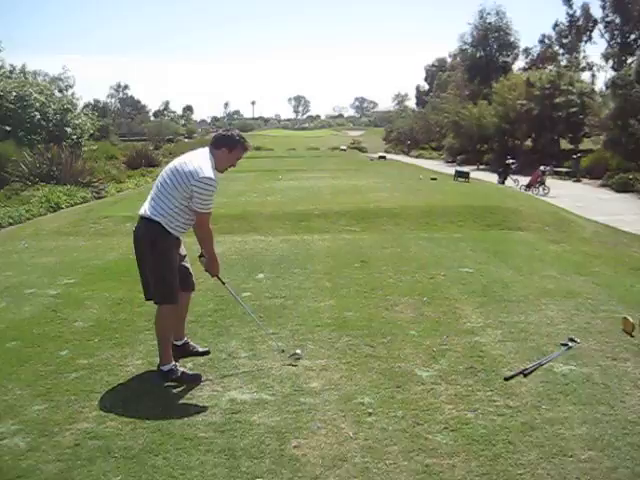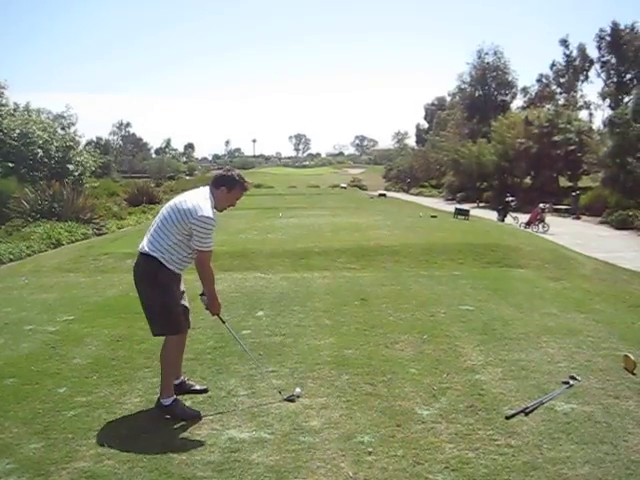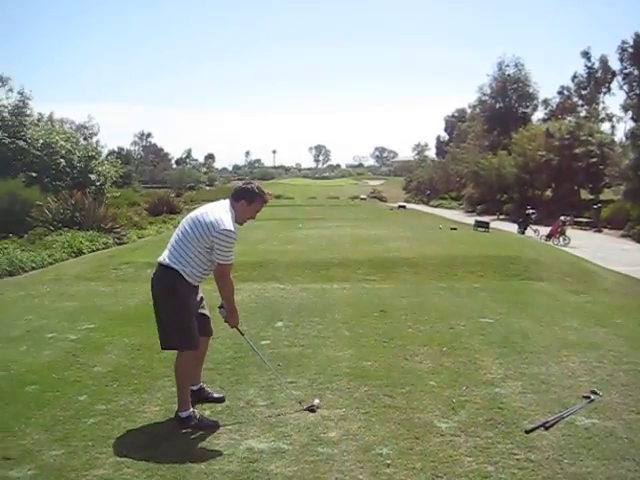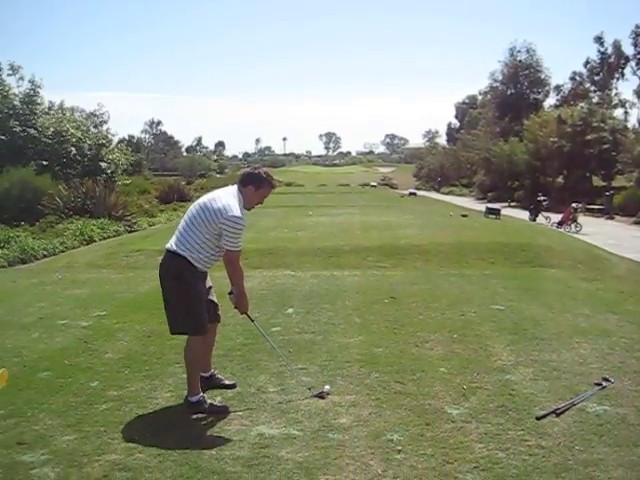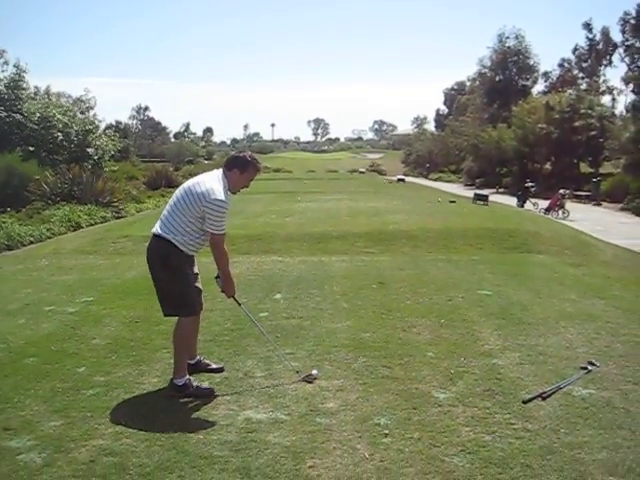
dt=0.4s
person 1, frame 1
left shoulder: (196, 158)
right shoulder: (205, 177)
left elbow: (196, 220)
right elbow: (202, 225)
left wrist: (205, 253)
right wrist: (212, 258)
left hip: (163, 231)
right hip: (156, 235)
left knee: (184, 287)
right knee: (168, 300)
left ankle: (178, 341)
right ankle: (167, 365)
person 1, frame 2
left shoulder: (196, 197)
right shoulder: (203, 215)
left elbow: (198, 258)
right elbow: (203, 263)
left wrist: (207, 293)
right wrist: (212, 297)
left hip: (164, 267)
right hip: (155, 270)
left knee: (180, 326)
right knee: (174, 331)
left ankle: (176, 380)
right ankle: (167, 399)
person 1, frame 3
left shoulder: (217, 209)
right shoulder: (225, 228)
left elbow: (218, 270)
right elbow: (223, 276)
left wrist: (226, 304)
right wrist: (231, 310)
left hip: (181, 279)
right hip: (174, 282)
left knee: (202, 333)
right knee: (188, 345)
left ankle: (195, 387)
right ankle: (185, 411)
person 1, frame 4
left shoulder: (224, 195)
right shoulder: (233, 214)
left elbow: (226, 256)
right elbow: (233, 262)
left wrist: (235, 289)
right wrist: (241, 295)
left hip: (189, 265)
right hip: (182, 269)
left knee: (211, 319)
right knee: (197, 331)
left ankle: (206, 374)
right ankle: (194, 396)
person 1, frame 5
left shoulder: (210, 180)
right shoulder: (217, 197)
left elbow: (212, 239)
right elbow: (218, 246)
left wrist: (222, 273)
right wrist: (227, 279)
left hip: (176, 250)
right hip: (168, 252)
left knee: (194, 308)
right knee: (187, 313)
left ankle: (192, 359)
right ankle: (180, 379)
